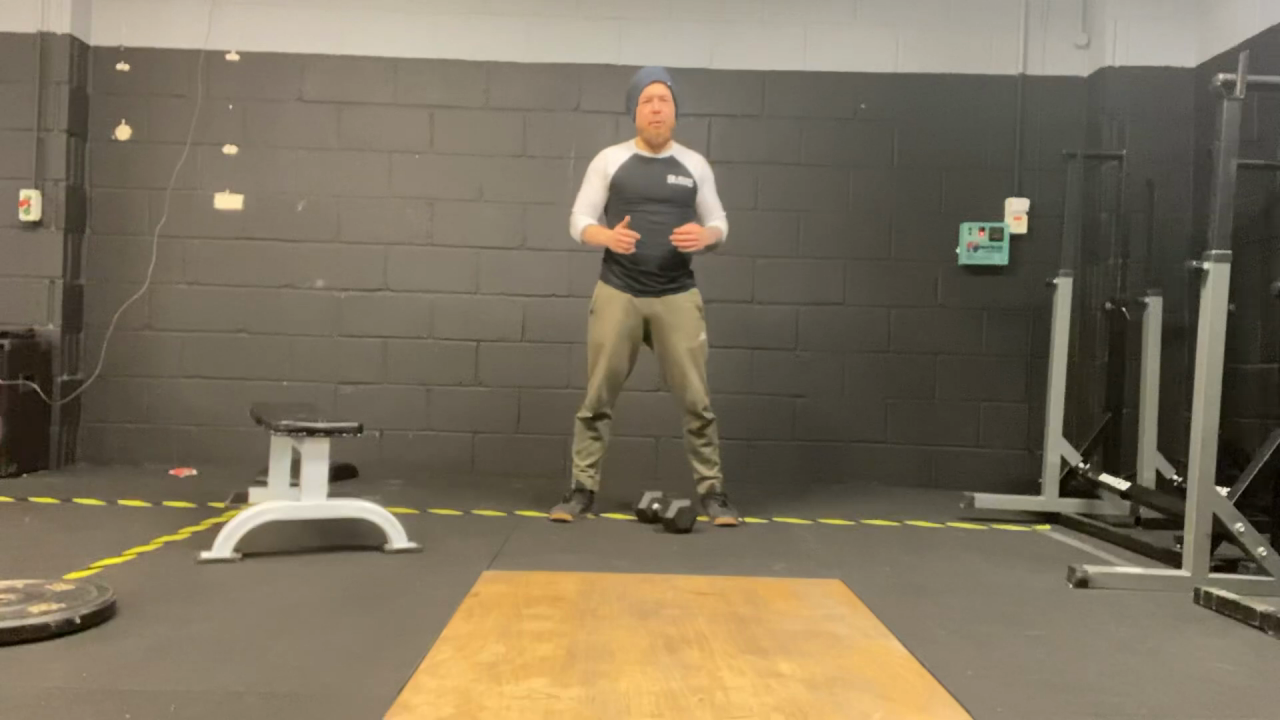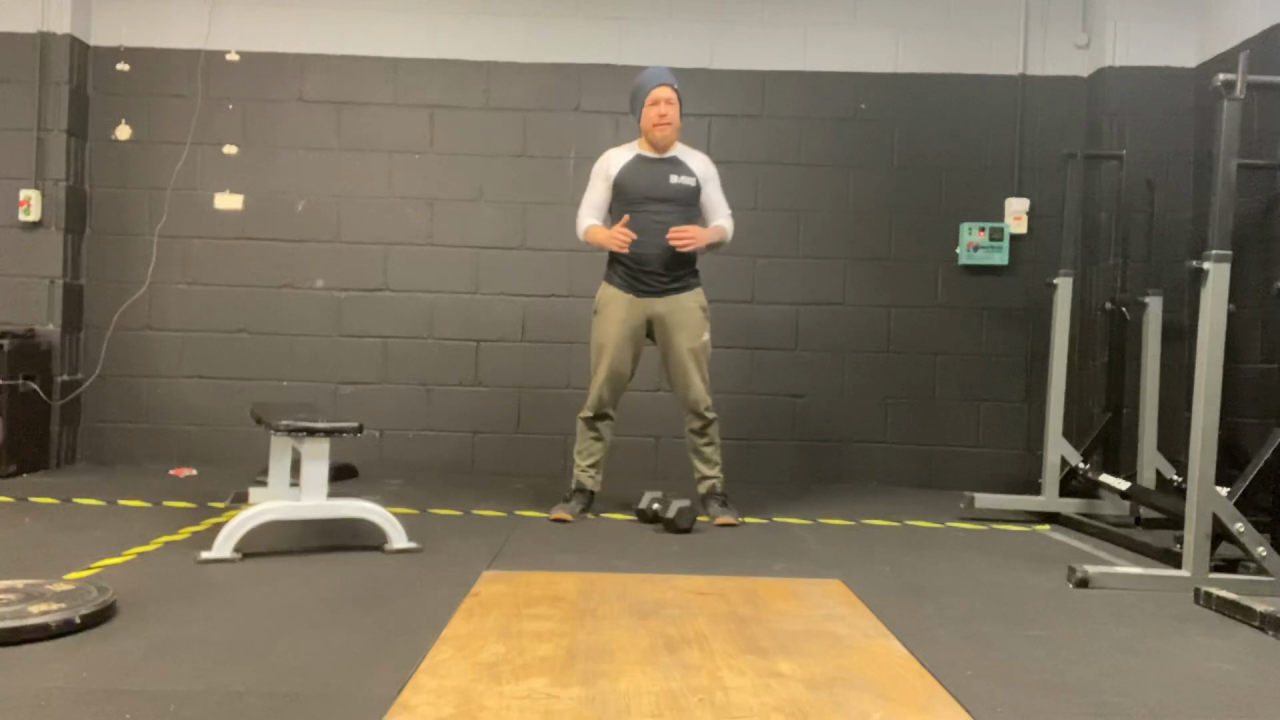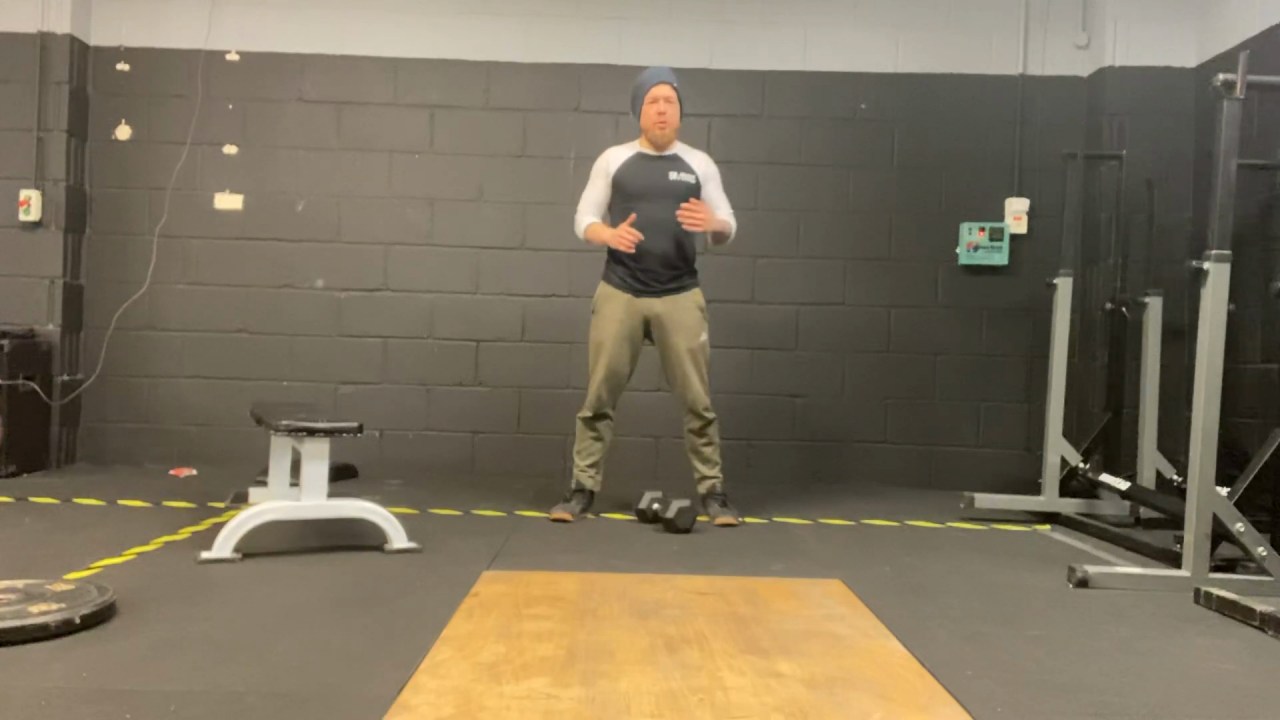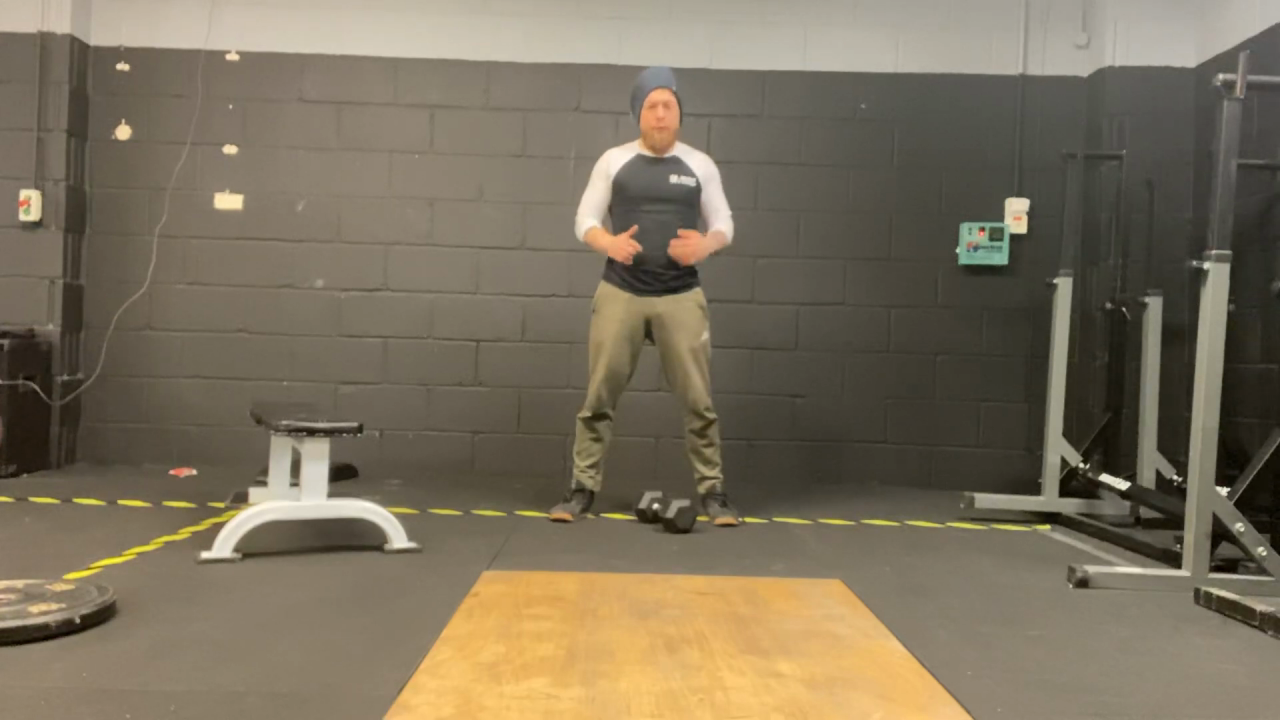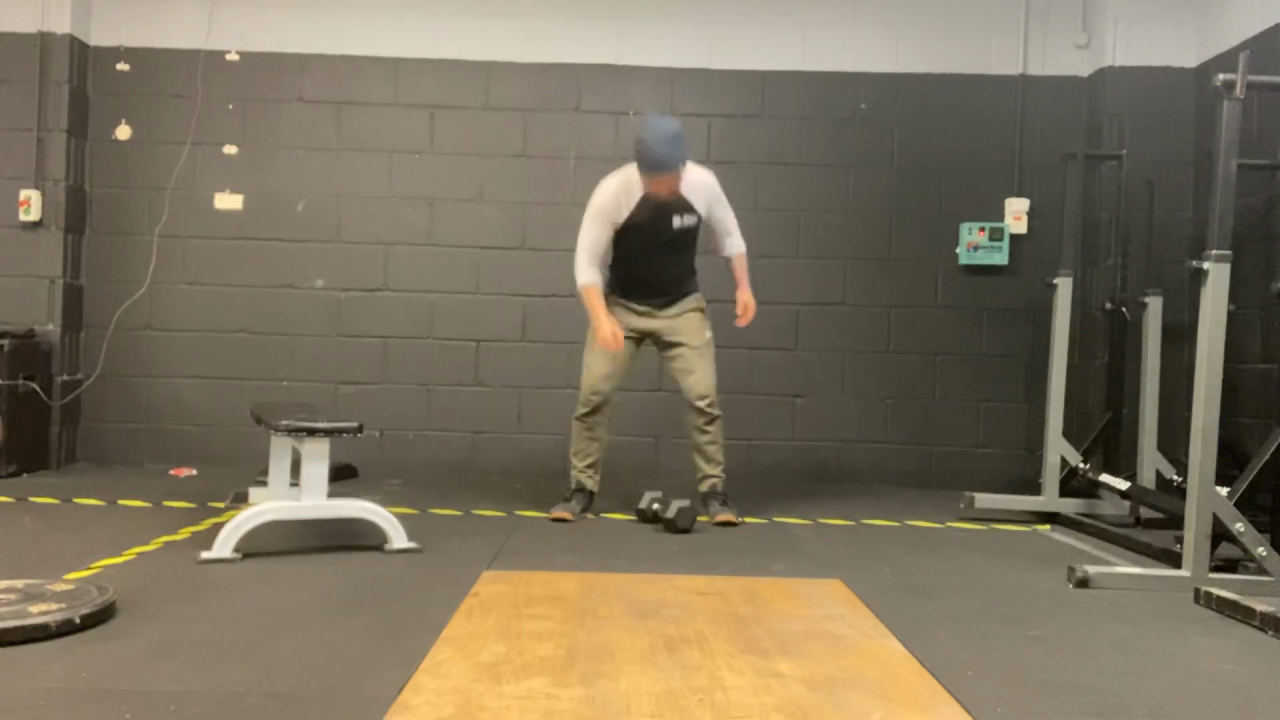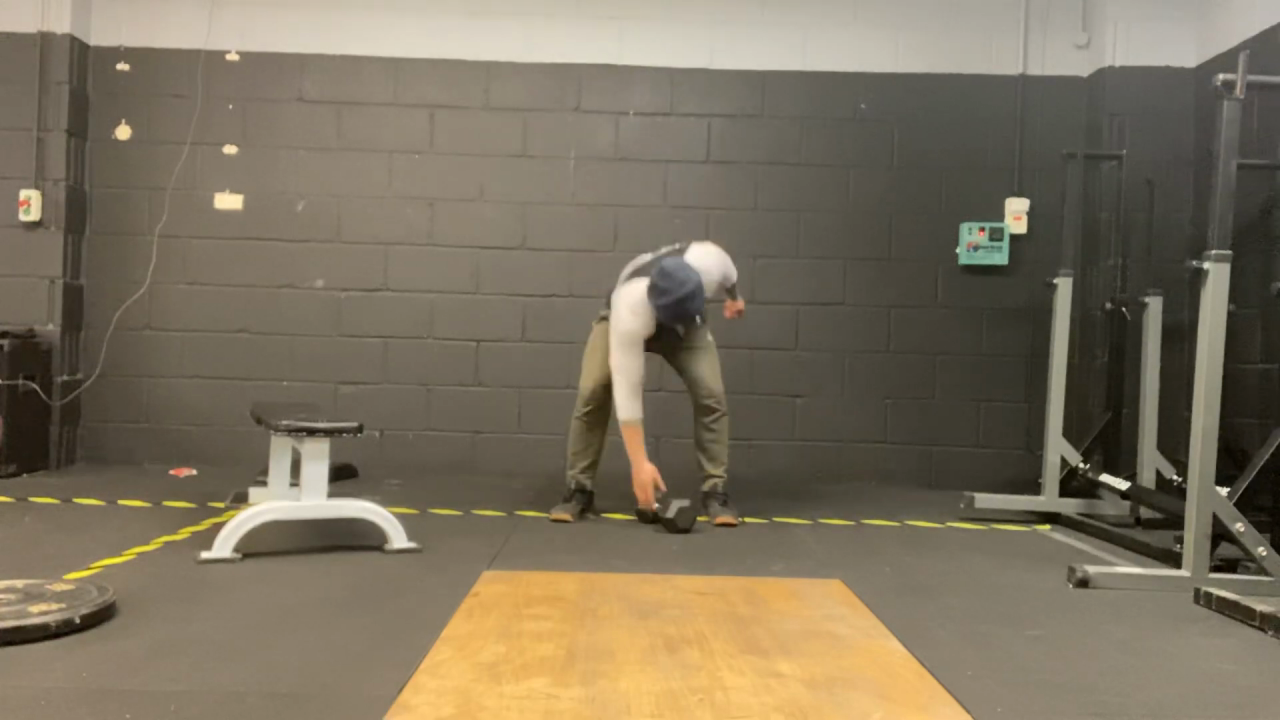
dt=0.4s
person 1, frame 1
left shoulder: (694, 165)
right shoulder: (609, 160)
left elbow: (720, 224)
right elbow: (579, 221)
left wrist: (704, 236)
right wrist: (608, 237)
left hip: (678, 296)
right hip: (617, 294)
left knee: (696, 400)
right knee: (597, 398)
left ankle: (712, 492)
right ankle: (581, 489)
person 1, frame 2
left shoulder: (699, 164)
right shoulder: (613, 161)
left elbow: (724, 225)
right elbow: (585, 222)
left wrist: (704, 235)
right wrist: (607, 237)
left hip: (682, 296)
right hip: (621, 294)
left knee: (698, 400)
right knee: (600, 397)
left ankle: (713, 492)
right ankle: (583, 489)
person 1, frame 3
left shoulder: (700, 164)
right shoulder: (613, 159)
left elbow: (728, 227)
right elbow: (583, 220)
left wrist: (712, 223)
right wrist: (610, 234)
left hip: (680, 297)
right hip: (618, 294)
left knee: (697, 400)
right knee: (599, 397)
left ankle: (712, 491)
right ankle: (582, 488)
person 1, frame 4
left shoulder: (700, 164)
right shoulder: (613, 160)
left elbow: (724, 225)
right elbow: (584, 221)
left wrist: (708, 244)
right wrist: (608, 244)
left hip: (682, 297)
right hip: (619, 294)
left knee: (698, 401)
right knee: (599, 398)
left ankle: (712, 491)
right ankle: (582, 488)
person 1, frame 5
left shoulder: (704, 184)
right shoulder: (613, 191)
left elbow: (729, 236)
right elbow: (587, 260)
left wrist: (743, 287)
right wrist: (600, 318)
left hip: (681, 307)
right hip: (622, 307)
left knee: (703, 397)
right knee: (594, 393)
left ankle: (714, 491)
right ankle: (581, 488)
person 1, frame 6
left shoulder: (709, 263)
right shoulder: (629, 308)
right elbow: (627, 397)
left wrist: (734, 297)
right wrist: (641, 464)
left hip: (686, 323)
right hip: (626, 323)
left knee: (711, 395)
right knee: (592, 393)
left ankle: (715, 492)
right ankle: (579, 490)
